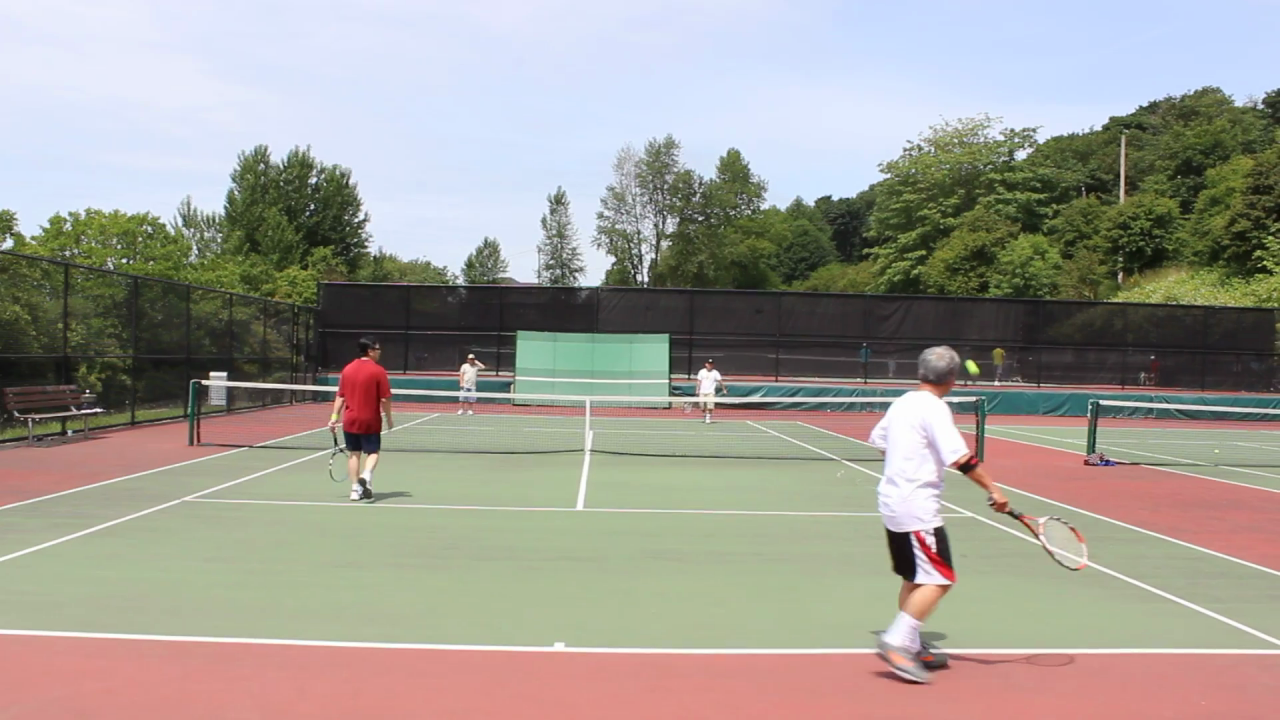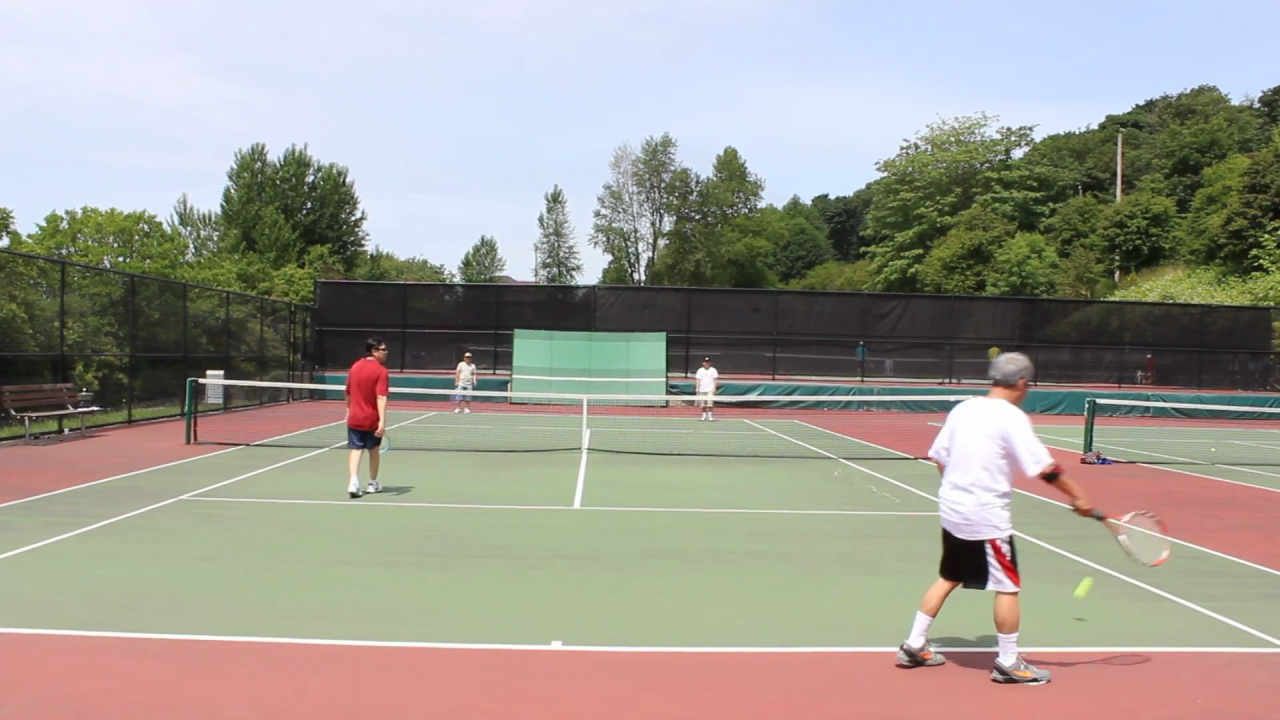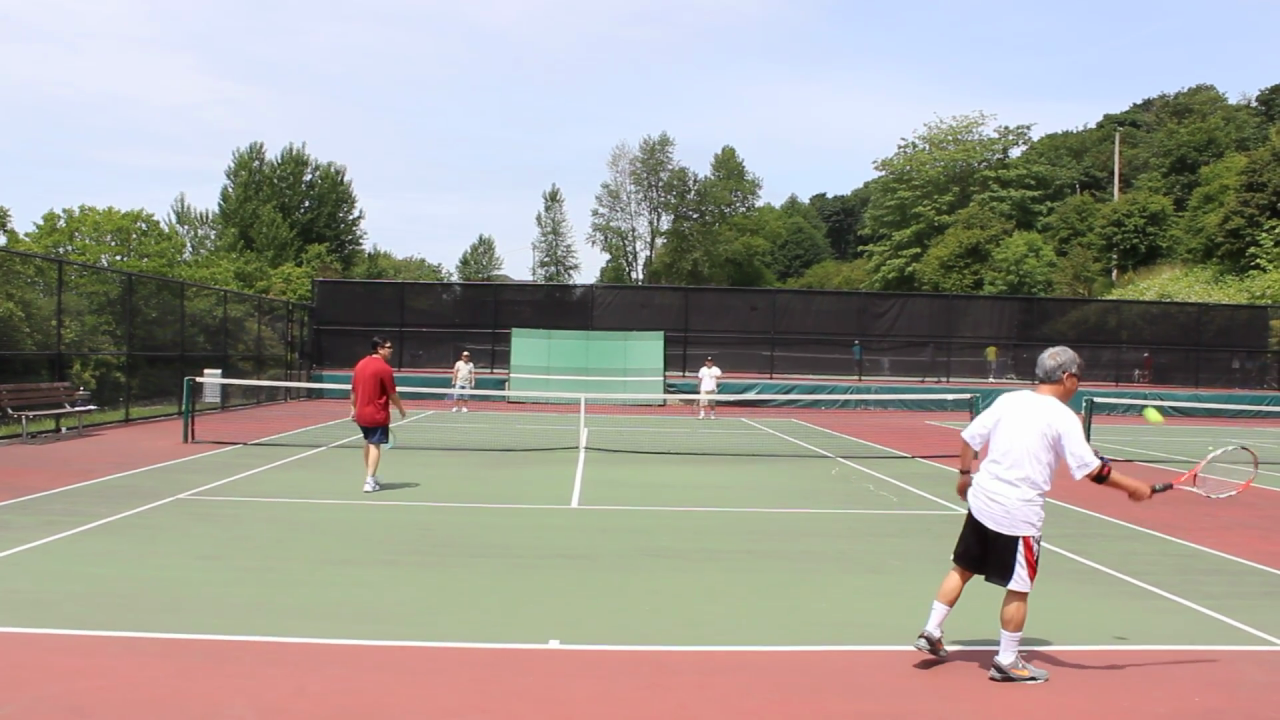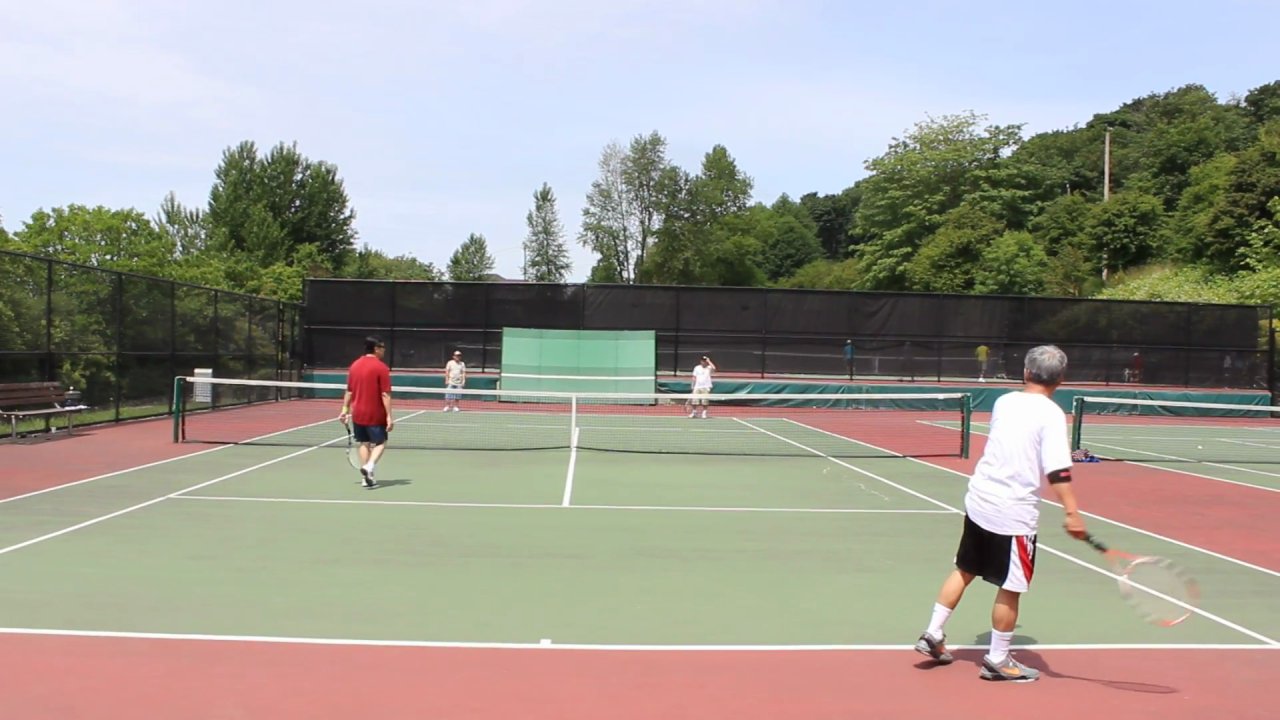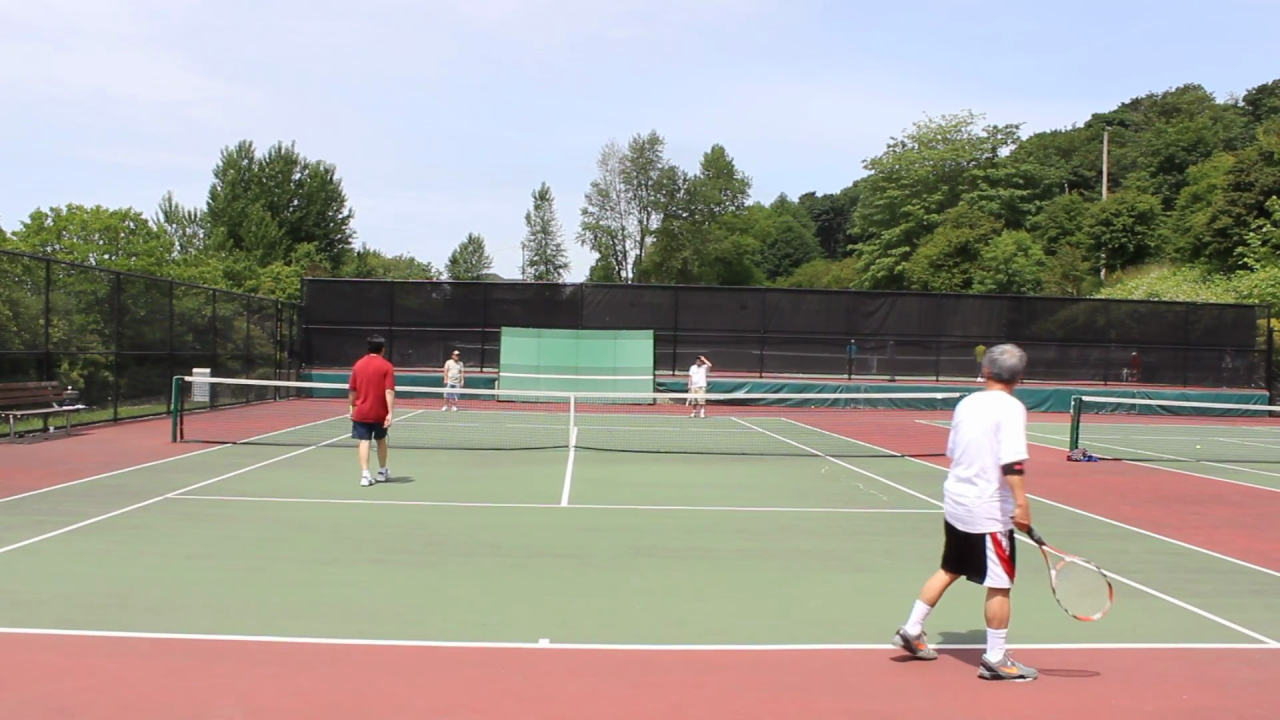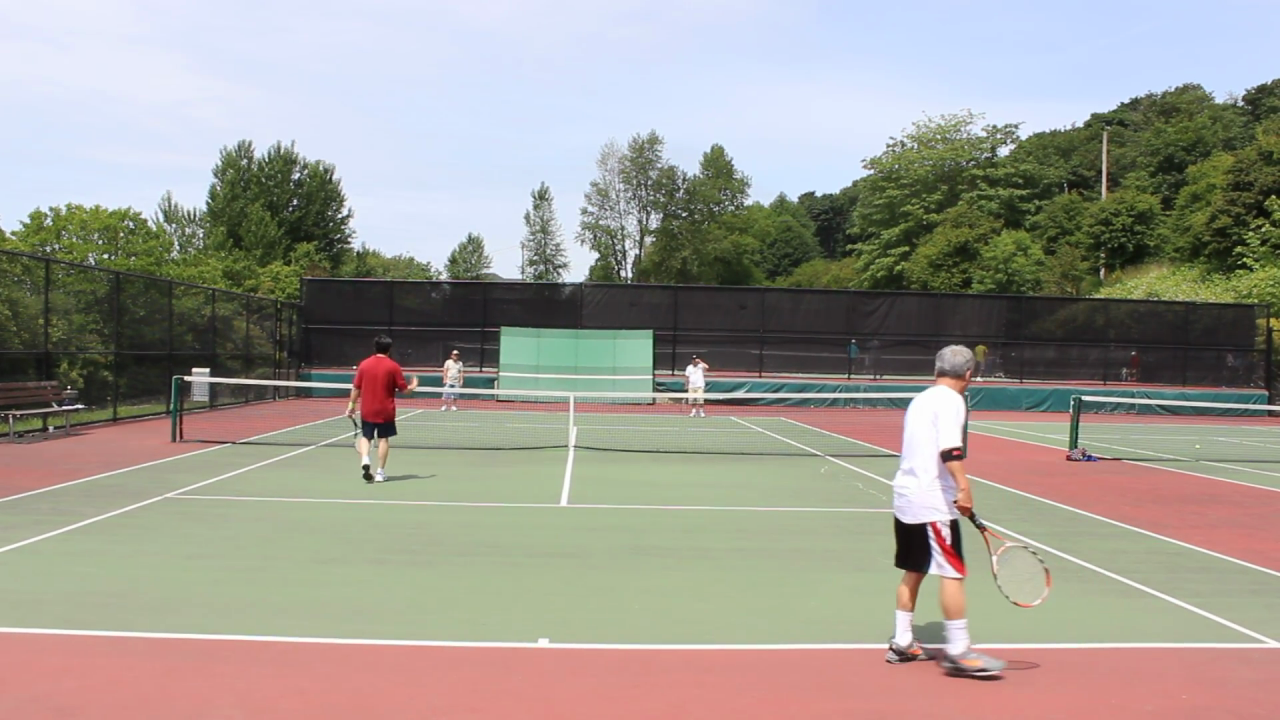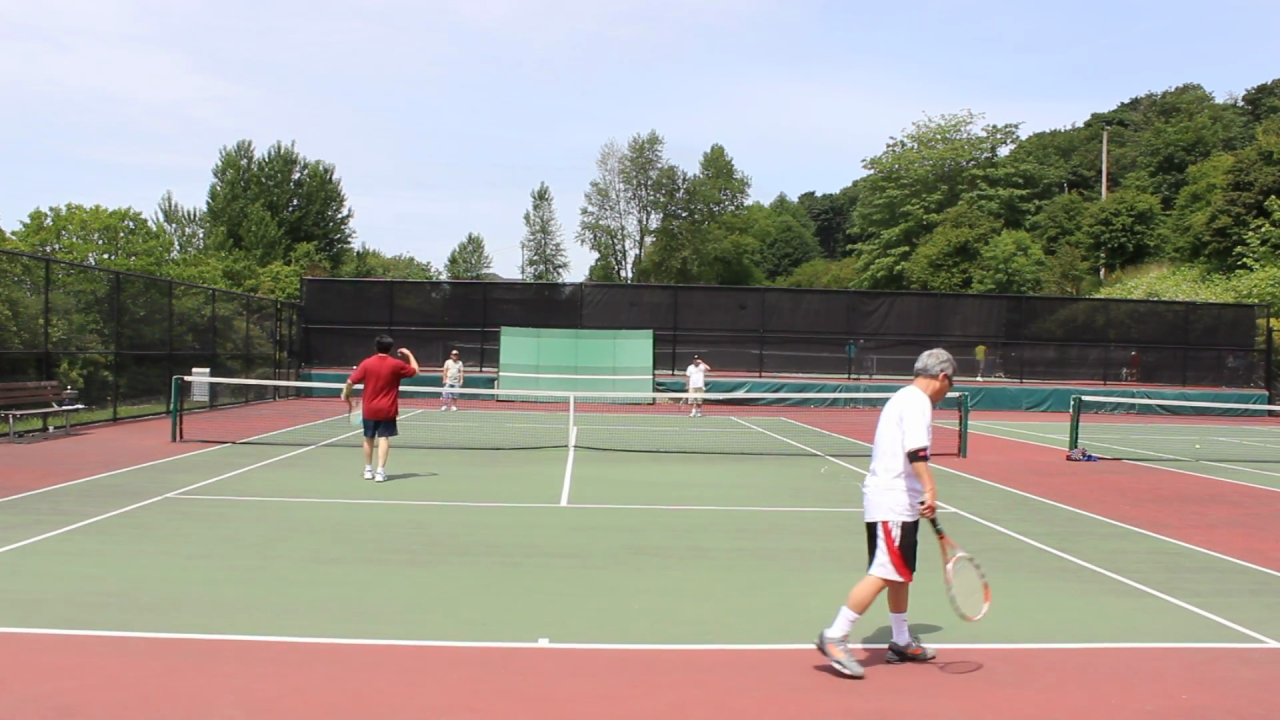
dt=0.4s
person 1, frame 1
left shoulder: (901, 402)
right shoulder: (934, 408)
left elbow: (878, 439)
right elbow: (960, 458)
right wrist: (992, 489)
left hip: (894, 502)
right hip: (915, 507)
left knee: (916, 579)
right knee: (937, 581)
left ankle: (908, 649)
right ankle: (896, 643)
person 1, frame 2
left shoulder: (962, 409)
right shoulder: (1012, 417)
left elbow: (939, 456)
right elbow: (1043, 466)
right wrist: (1076, 495)
left hip: (953, 509)
right hip: (986, 517)
left knee: (949, 578)
right knee: (1007, 588)
left ankle: (914, 645)
right ankle: (1009, 663)
person 1, frame 3
left shoulder: (1008, 400)
right shoulder: (1063, 417)
left elbow: (970, 438)
right elbow: (1091, 469)
left wrist: (965, 475)
right wrist: (1132, 486)
left hip: (982, 500)
right hip: (1018, 513)
left knee: (962, 569)
right knee: (1019, 588)
left ankle: (931, 632)
right ankle: (1007, 661)
person 1, frame 4
left shoulder: (1004, 402)
right shoulder: (1052, 414)
right elbow: (1057, 469)
right wrist: (1072, 512)
left hip: (979, 501)
right hip: (1014, 512)
left knee: (964, 570)
right knee: (1012, 587)
left ankle: (933, 635)
right ankle: (997, 660)
person 1, frame 5
left shoulder: (965, 403)
right shoulder: (1011, 408)
right elbow: (1012, 462)
right wrist: (1021, 503)
left hip: (956, 503)
right hip: (988, 510)
left knee: (950, 570)
right knee: (999, 585)
left ankle: (911, 631)
right ankle: (996, 659)
person 1, frame 6
left shoulder: (919, 400)
right shoulder: (951, 400)
right elbow: (950, 450)
right wrist: (963, 487)
left hip: (906, 497)
right hip: (932, 501)
left knee: (912, 571)
right knee: (952, 574)
left ankle: (902, 642)
right ankle: (958, 651)
person 1, frame 7
left shoulder: (902, 398)
right shoulder: (917, 400)
right elbow: (916, 451)
left wrist: (921, 491)
right wrist: (929, 489)
left hip: (890, 500)
right hip: (893, 503)
left knee: (899, 575)
right knee: (883, 575)
left ankle: (902, 643)
right ankle: (834, 637)
